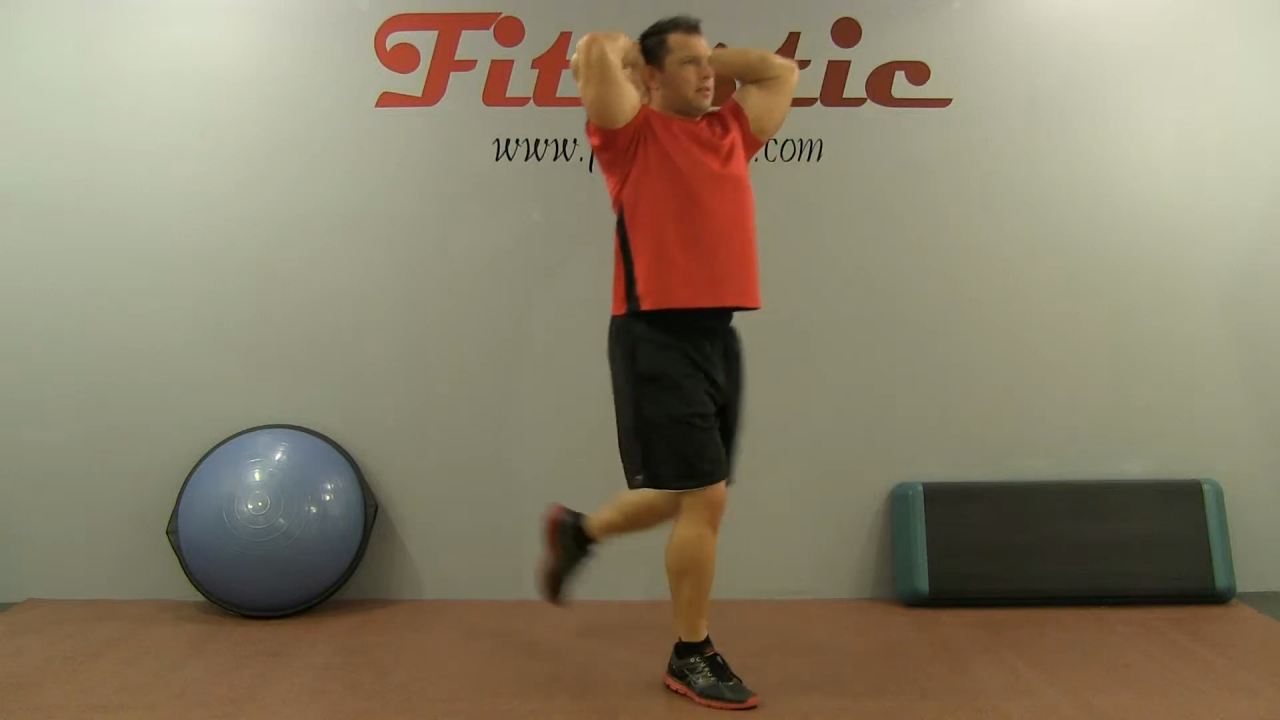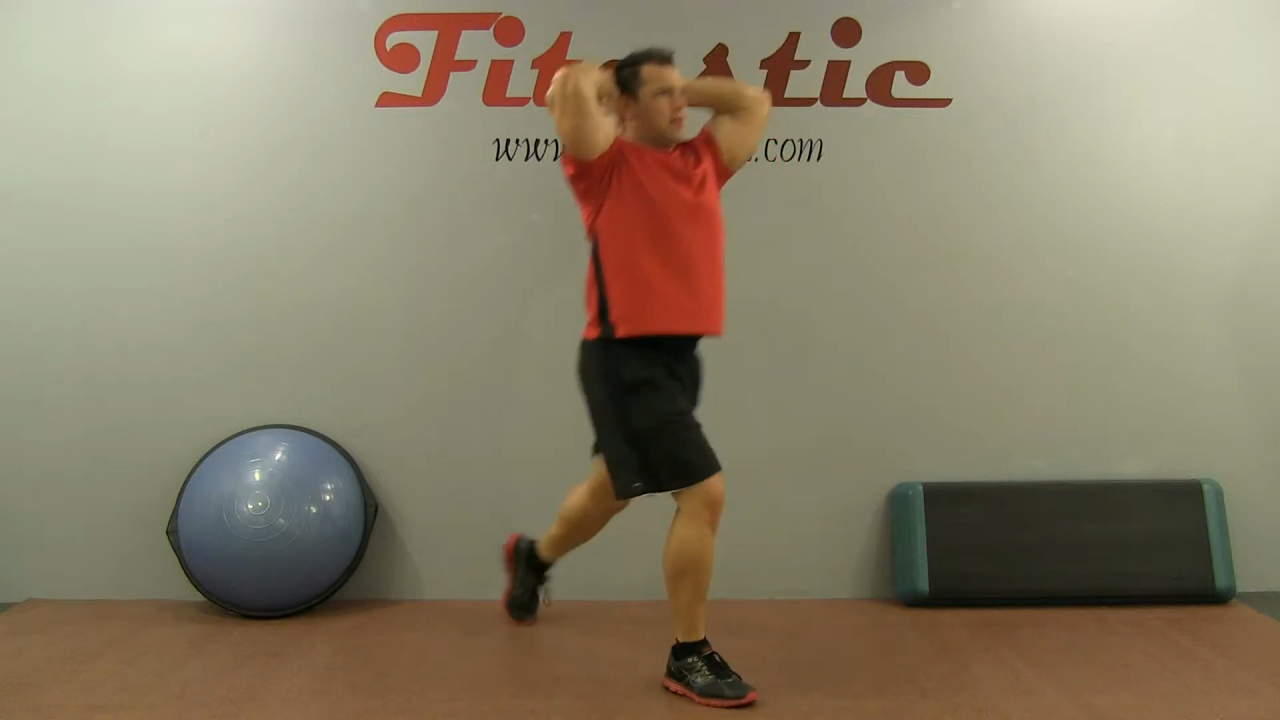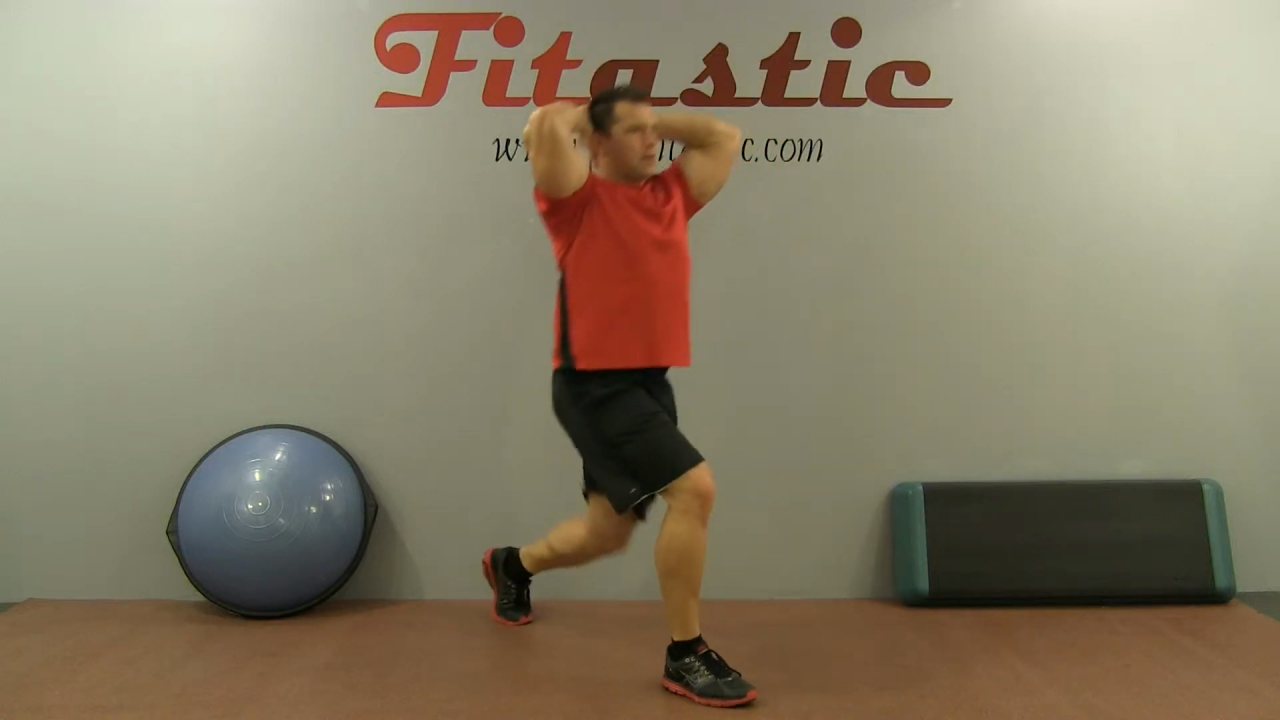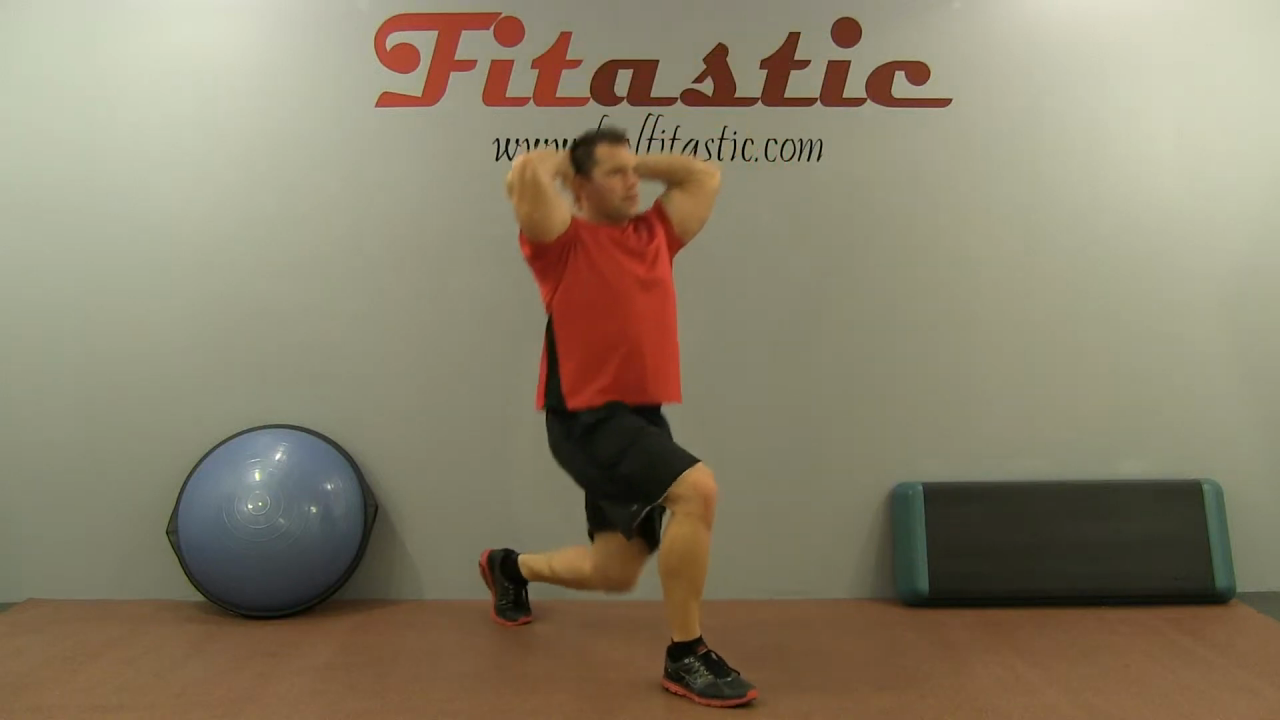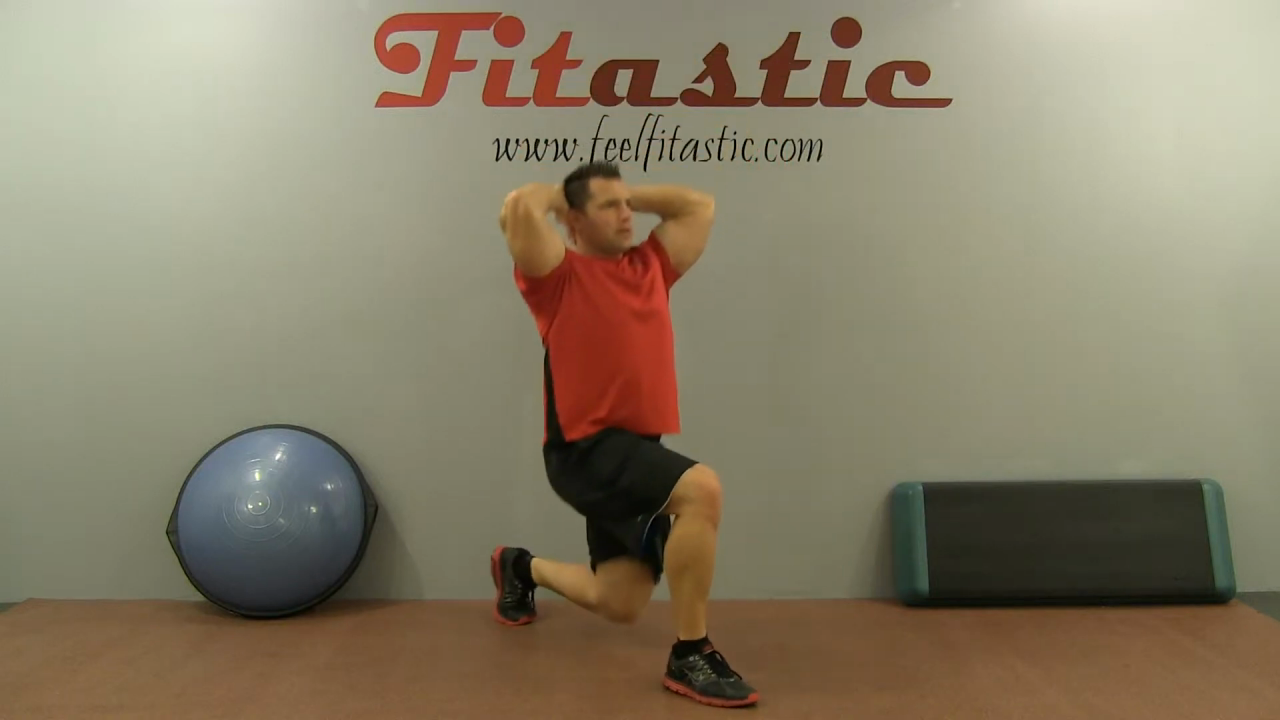
dt=0.2s
person 1, frame 1
left shoulder: (729, 131)
right shoulder: (634, 135)
left elbow: (782, 72)
right elbow: (593, 54)
left wrist: (711, 59)
right wrist: (631, 50)
left hip: (715, 334)
right hip: (655, 337)
left knee: (679, 489)
right knee: (705, 497)
left ankle: (576, 530)
right ankle: (690, 658)
person 1, frame 2
left shoulder: (701, 162)
right shoulder: (608, 164)
left elbow: (754, 103)
right elbow: (568, 89)
left wrist: (682, 86)
right wrist: (609, 81)
left hip: (678, 354)
right hip: (624, 356)
left knee: (614, 485)
right knee: (704, 493)
left ankle: (531, 556)
right ankle: (689, 658)
person 1, frame 3
left shoulder: (672, 196)
right shoulder: (579, 199)
left elbow: (723, 138)
right elbow: (545, 128)
left wrist: (654, 119)
right wrist: (580, 116)
left hip: (648, 380)
right hip: (593, 383)
left knee: (608, 528)
right knee: (694, 489)
left ankle: (512, 565)
right ankle: (685, 655)
person 1, frame 4
left shoulder: (654, 234)
right shoulder: (564, 241)
left elbow: (705, 176)
right elbow: (527, 174)
left wrist: (636, 162)
right wrist: (565, 160)
left hip: (642, 415)
right hip: (587, 418)
left knee: (614, 569)
right knee: (697, 490)
left ankle: (512, 567)
right ankle: (686, 656)
person 1, frame 5
left shoulder: (651, 265)
right shoulder: (559, 275)
left elbow: (700, 205)
right elbow: (518, 209)
left wrist: (627, 193)
right wrist: (559, 193)
left hip: (638, 446)
right hip: (585, 448)
left knee: (619, 601)
right knee: (702, 490)
left ankle: (521, 568)
right ankle: (690, 656)
